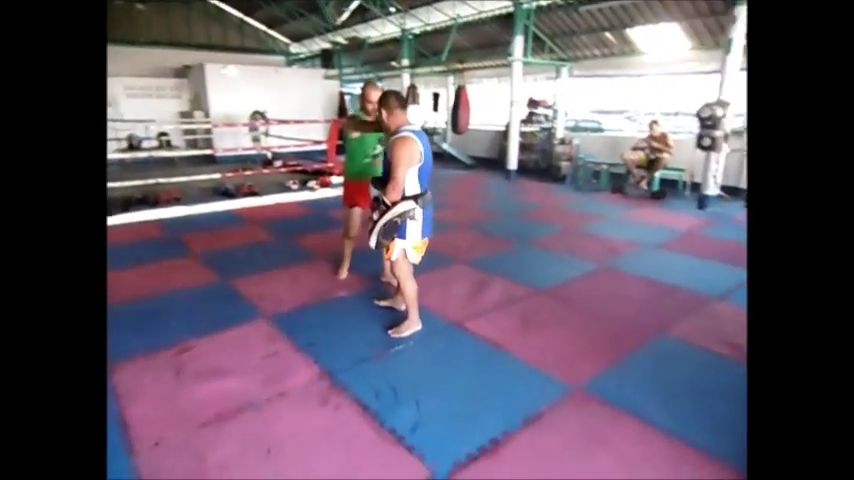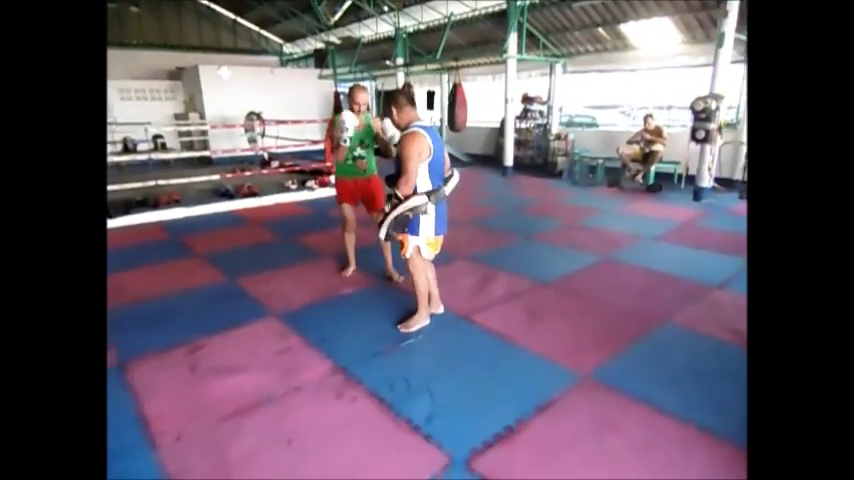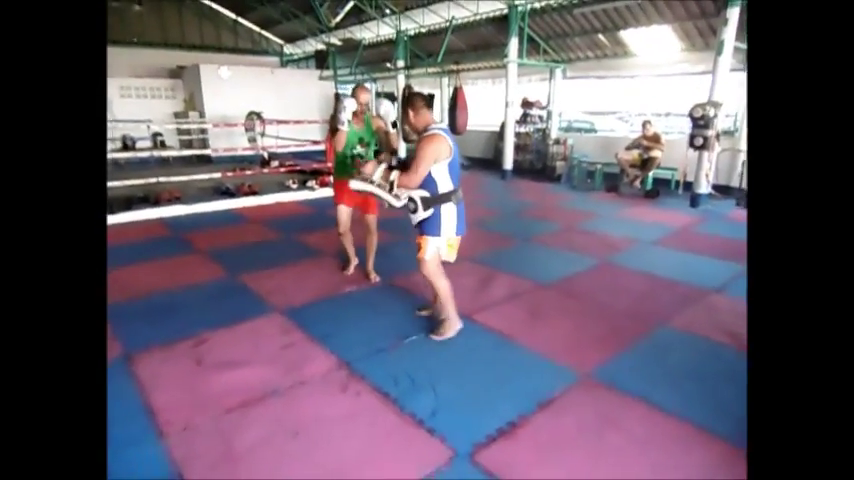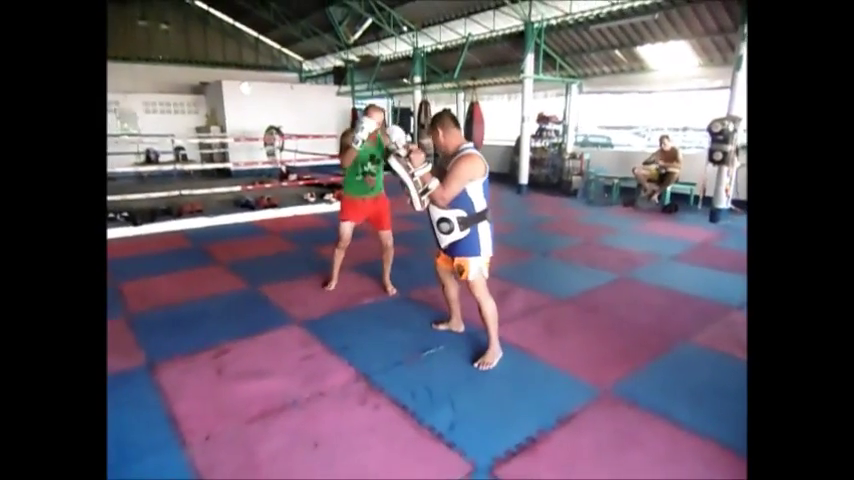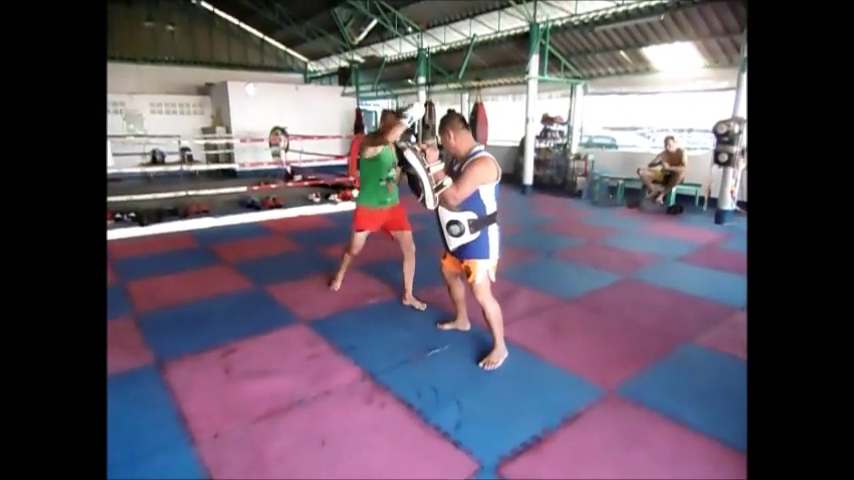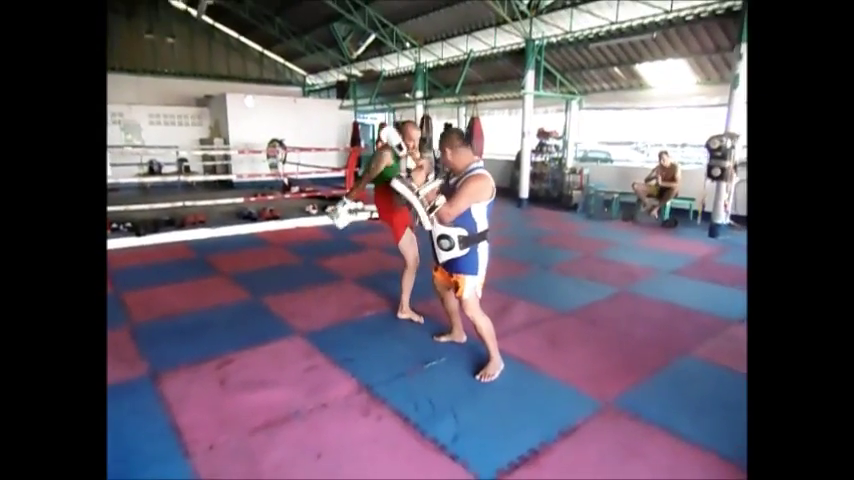
dt=0.3s
person 1, frame 1
left shoulder: (403, 142)
right shoulder: (418, 135)
left elbow: (395, 189)
left hip: (408, 216)
right hip: (414, 211)
left knee: (401, 268)
right knee: (399, 262)
left ankle: (413, 320)
right ankle: (398, 299)
person 1, frame 2
left shoulder: (411, 138)
right shoulder: (430, 131)
left elbow: (407, 183)
right elbow: (446, 168)
left hip: (422, 212)
right hip: (431, 207)
left knee: (415, 265)
right knee: (422, 260)
left ankle: (422, 314)
right ankle: (435, 302)
person 1, frame 3
left shoulder: (432, 141)
right shoulder: (439, 135)
left elbow: (412, 181)
left wrist: (378, 171)
right wrist: (391, 170)
left hip: (442, 215)
right hip: (435, 212)
left knee: (430, 268)
right knee: (429, 262)
left ankle: (452, 318)
right ankle: (439, 307)
person 1, frame 4
left shoulder: (468, 160)
right shoulder: (451, 158)
left elbow: (442, 197)
right elbow: (439, 185)
left wrist: (420, 169)
right wrist: (420, 167)
left hip: (472, 236)
right hip: (454, 234)
left knee: (479, 292)
right knee: (445, 274)
left ankle: (494, 346)
right ankle: (456, 321)
person 1, frame 5
left shoulder: (482, 163)
right shoulder: (458, 159)
left elbow: (453, 198)
right elbow: (443, 195)
left wrist: (433, 166)
right wrist: (429, 166)
left hip: (480, 239)
left knee: (482, 294)
right knee: (450, 275)
left ankle: (499, 347)
right ankle: (461, 320)
person 1, frame 6
left shoulder: (478, 180)
right shoulder: (456, 175)
left elbow: (446, 215)
right elbow: (441, 204)
left hip: (471, 253)
left knee: (471, 309)
right knee: (443, 288)
left ankle: (495, 359)
right ankle: (457, 332)
person 2, frame 1
right shoulder: (354, 120)
right elbow: (369, 132)
right hip: (355, 182)
right knee: (352, 231)
left ankle: (386, 272)
right ankle: (345, 263)
person 2, frame 2
left shoulder: (374, 122)
right shoulder: (338, 122)
left elbow: (388, 152)
right elbow: (337, 157)
left wrist: (391, 143)
right wrist: (345, 137)
left hip: (370, 179)
right hip: (346, 181)
right knee: (349, 225)
left ankle: (389, 267)
right ankle: (351, 263)
person 2, frame 3
left shoulder: (373, 121)
right shoulder: (338, 119)
left elbow: (394, 144)
right elbow: (337, 148)
left wrist: (389, 124)
right wrist: (343, 123)
right hip: (344, 182)
left knee: (372, 227)
right knee: (342, 228)
left ankle: (370, 266)
right ankle: (352, 259)
person 2, frame 4
left shoulder: (383, 138)
right shoulder: (349, 135)
right elbow: (344, 163)
right wrist: (358, 139)
left hip: (377, 198)
right hip: (352, 199)
left knee: (388, 243)
right knee: (343, 243)
left ankle: (386, 279)
right ankle: (334, 278)
person 2, frame 5
left shoulder: (394, 147)
right shoulder: (371, 141)
right elbow: (388, 138)
right wrist: (407, 118)
left hip: (392, 207)
right hip: (368, 209)
left knee: (409, 249)
right knee: (354, 250)
left ankle: (408, 295)
right ankle: (340, 274)
person 2, frame 6
left shoulder: (414, 154)
right shoulder: (386, 154)
left elbow: (421, 174)
right elbow: (365, 179)
right wrist: (347, 199)
left hip: (400, 208)
right hip: (388, 197)
left knee: (413, 261)
left ankle: (404, 308)
